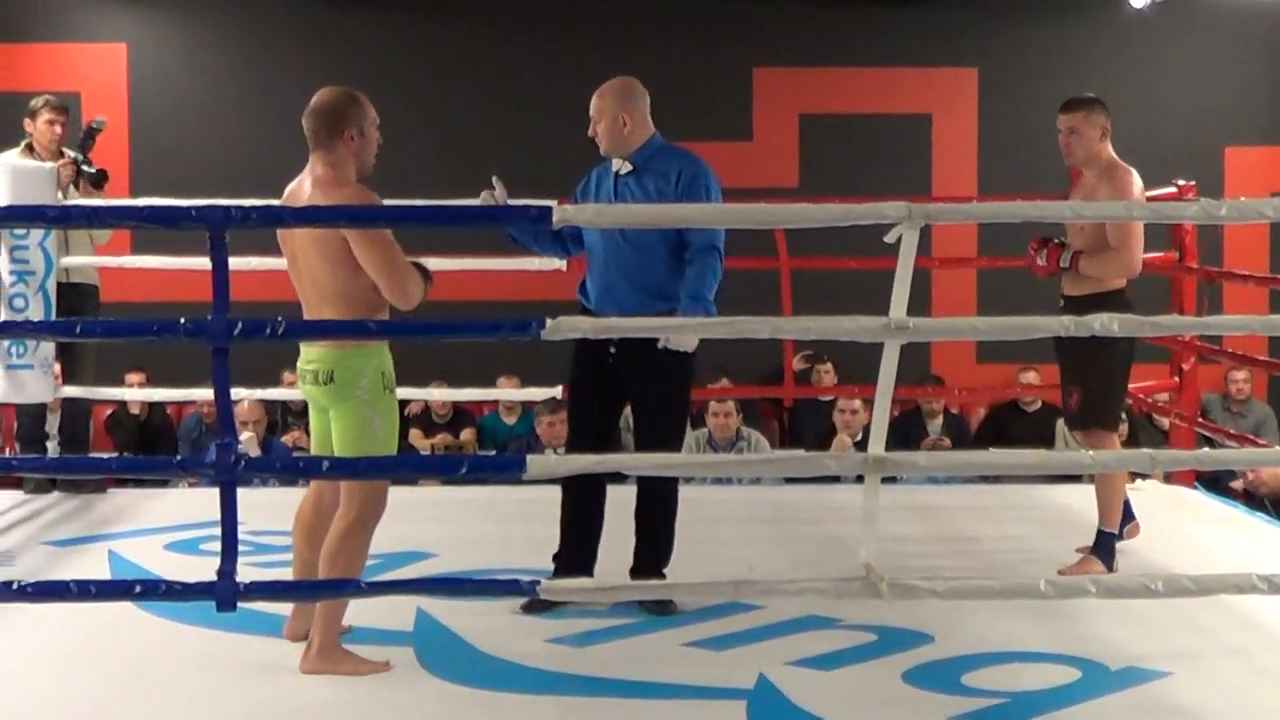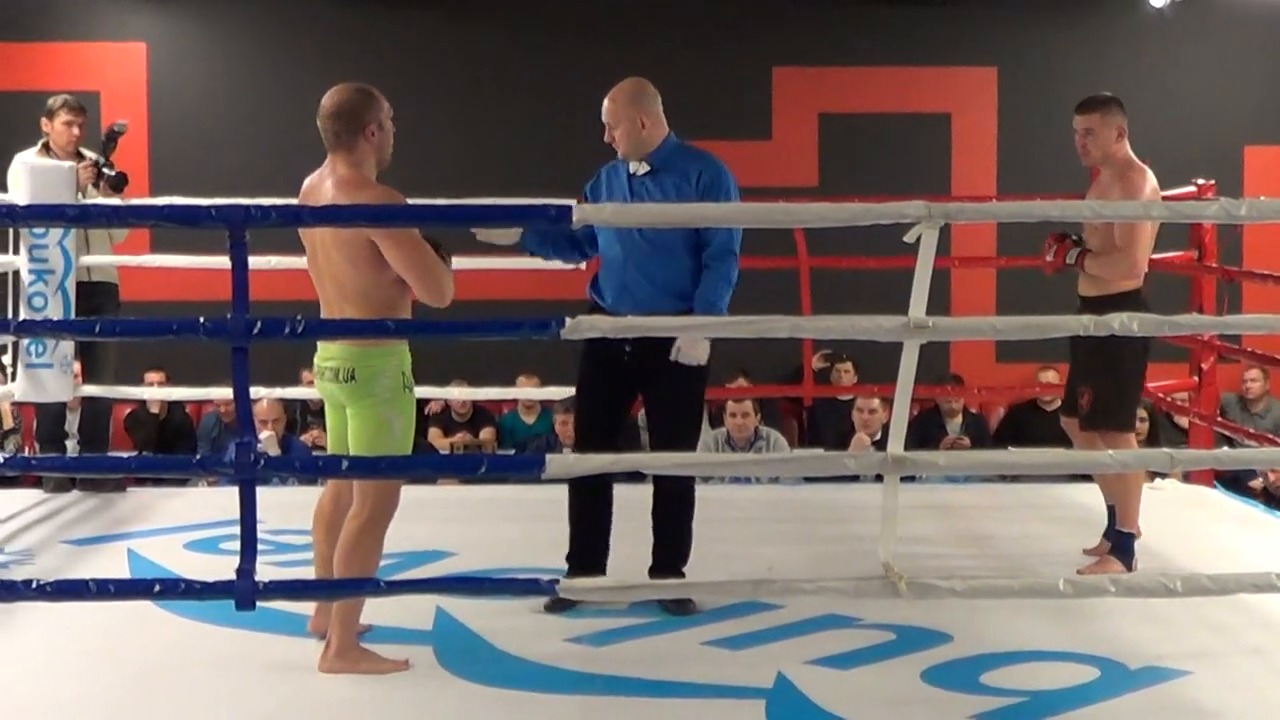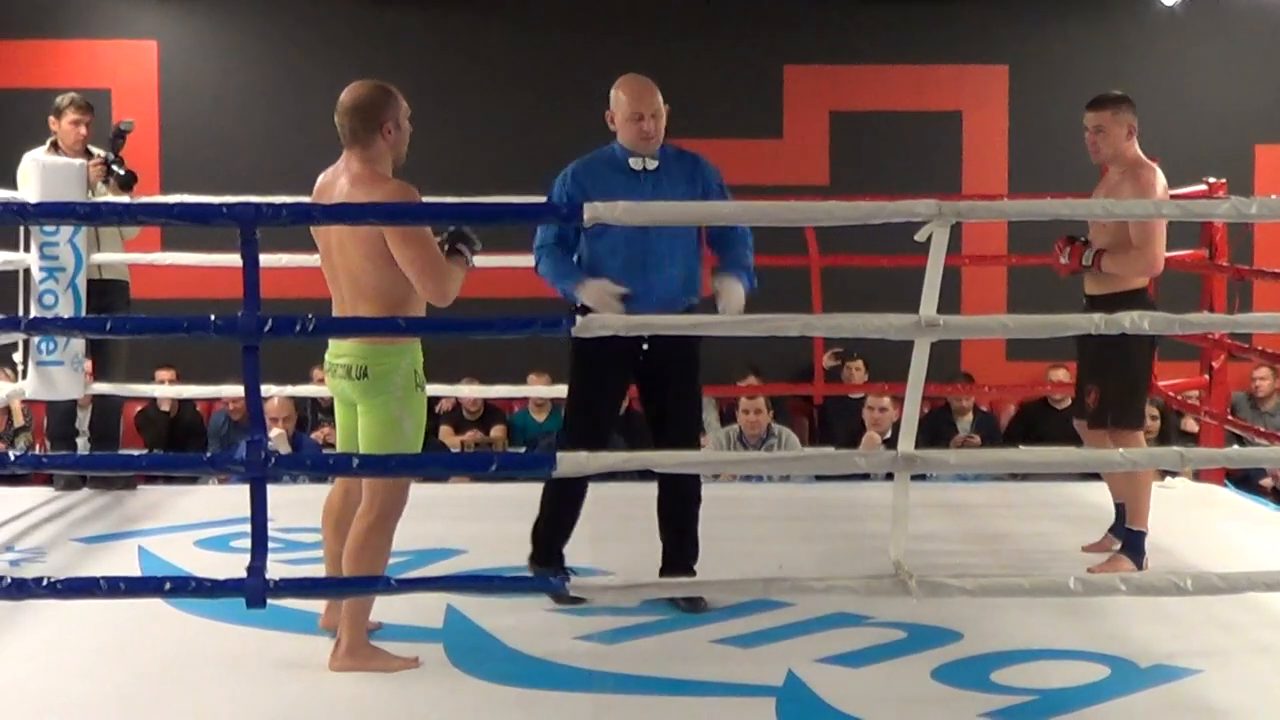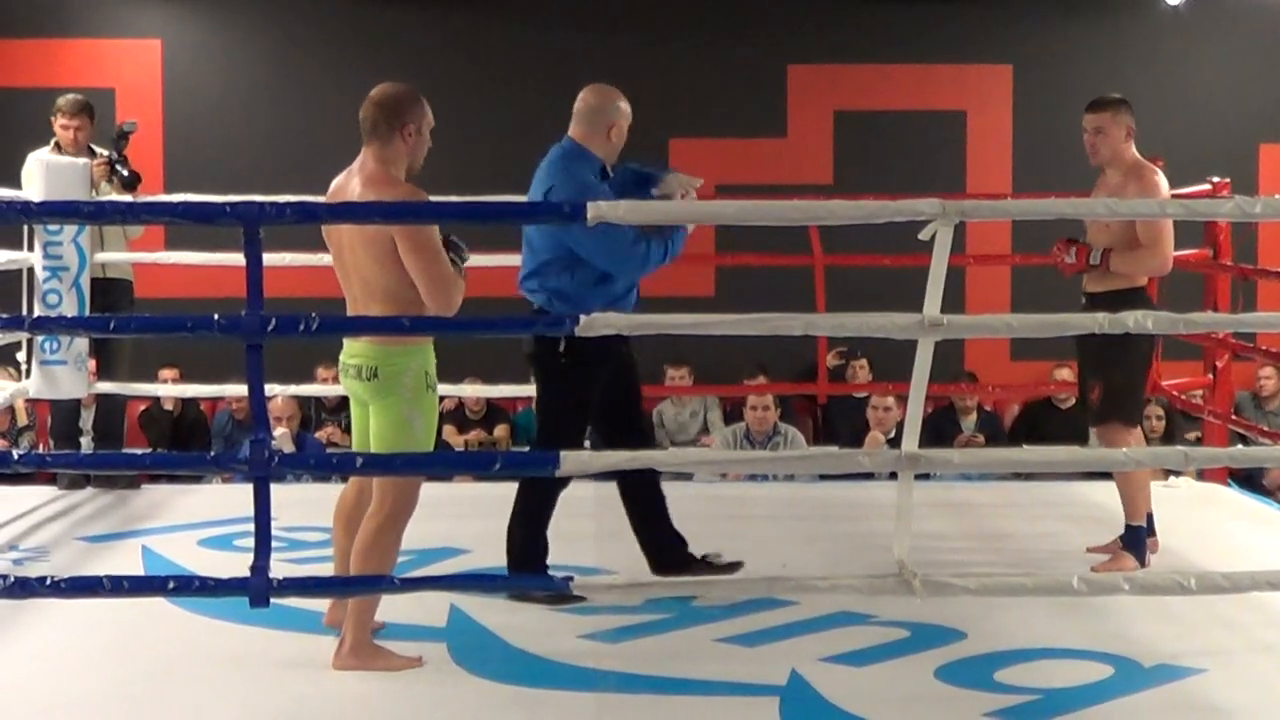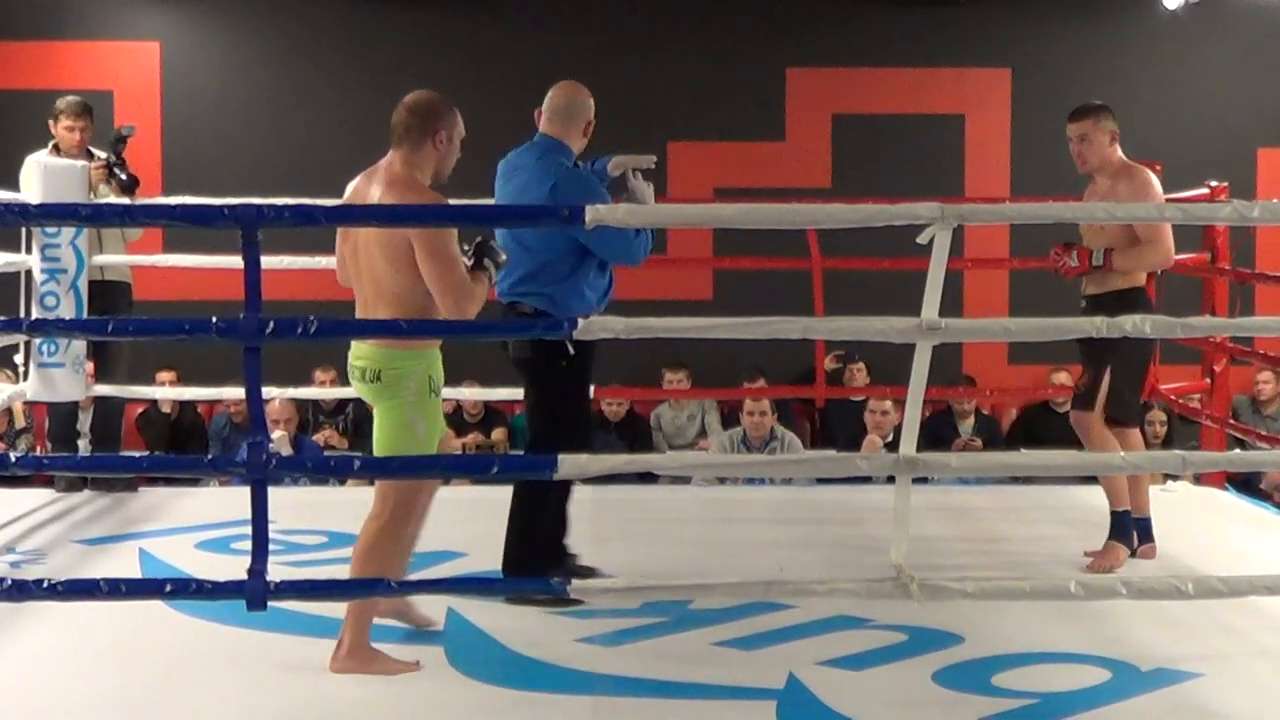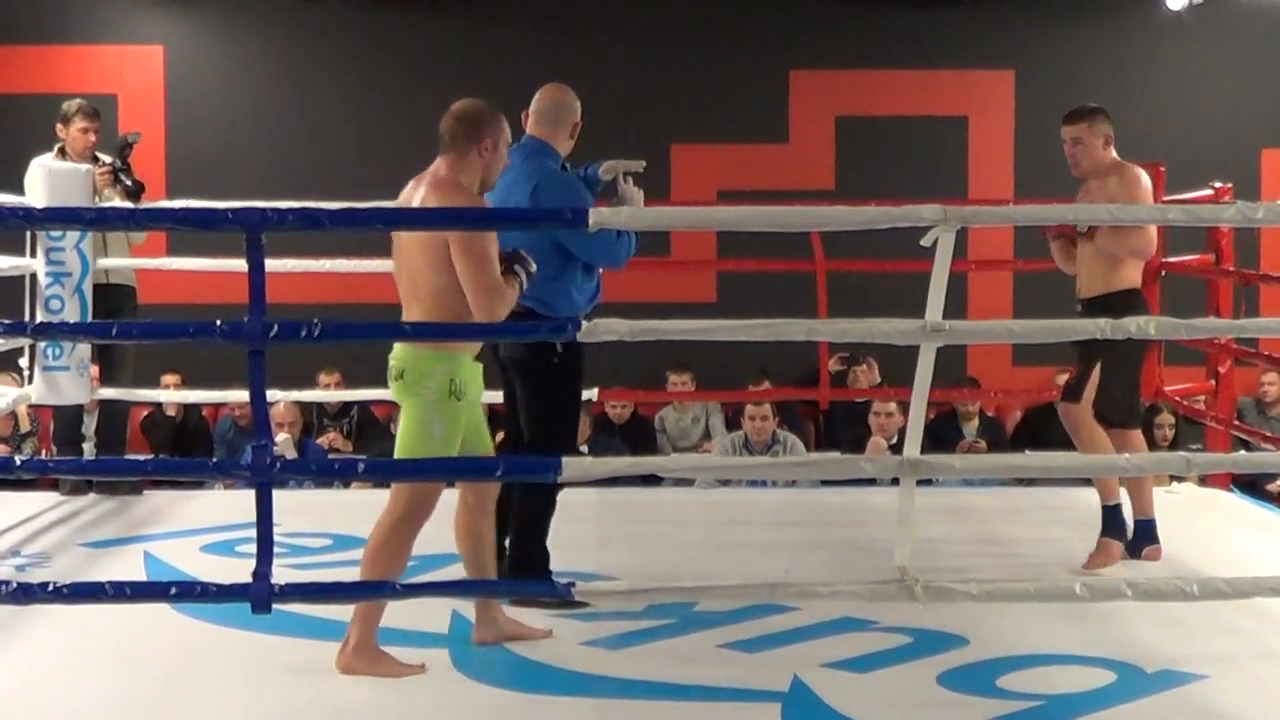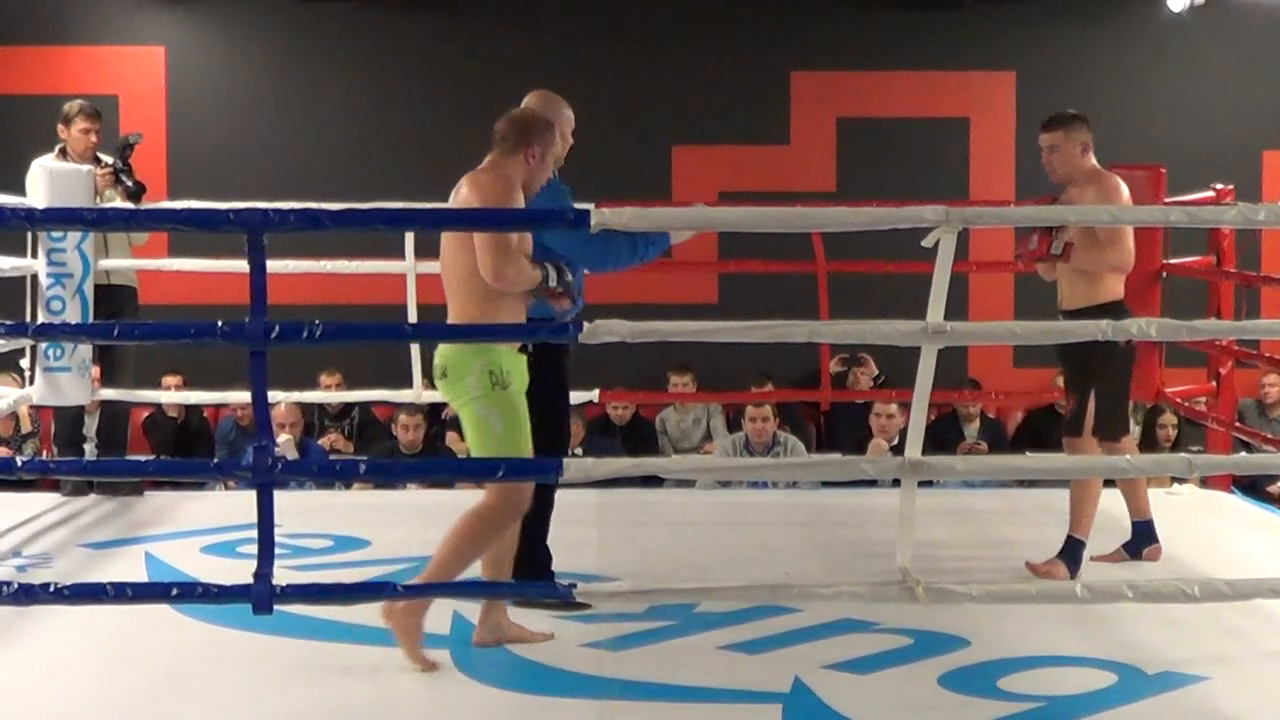
dt=0.3s
person 1, frame 1
left shoulder: (295, 194)
right shoulder: (351, 199)
right elbow: (407, 292)
left wrist: (385, 275)
right wrist: (417, 274)
left hip: (316, 358)
right hip: (357, 364)
left knee: (326, 488)
right knee: (363, 502)
left ankle: (303, 614)
right ankle: (324, 647)
person 1, frame 2
left shoulder: (313, 189)
right shoulder: (376, 200)
right elbow: (438, 291)
left wrist: (408, 256)
right wrist: (435, 258)
left hip: (332, 355)
right hip: (375, 361)
left knee: (342, 485)
right knee: (375, 501)
left ankle: (326, 610)
right ankle: (342, 646)
person 1, frame 3
left shoulder: (326, 186)
right shoulder: (392, 196)
right elbow: (441, 290)
left wrist: (430, 248)
right wrist: (459, 254)
left hip: (343, 351)
right hip: (387, 359)
left knee: (351, 483)
right knee: (384, 500)
left ankle: (337, 606)
right ankle: (353, 644)
person 1, frame 4
left shoulder: (340, 188)
right shoulder: (402, 199)
right elbow: (444, 301)
left wrist: (433, 255)
right wrist: (453, 262)
left hip: (358, 352)
right hip: (400, 361)
left knee: (364, 483)
right knee: (394, 501)
left ankle: (342, 603)
right ankle: (356, 644)
person 1, frame 5
left shoulder: (359, 186)
right shoulder: (423, 204)
right elbow: (460, 308)
right wrist: (485, 267)
left hip: (374, 352)
right hip: (406, 365)
left knee: (429, 470)
right knee: (396, 504)
left ankle: (389, 592)
right ankle: (352, 645)
person 1, frame 6
left shoulder: (415, 191)
right shoulder: (464, 207)
right elbow: (490, 308)
left wrist: (482, 265)
right wrist: (516, 273)
left hip: (428, 360)
right hip: (438, 368)
left knee: (483, 485)
right knee: (410, 505)
left ankle: (490, 617)
right ankle: (359, 645)
person 1, frame 7
left shoulder: (482, 189)
right shoulder: (493, 186)
right elbow: (495, 270)
left wrist: (541, 291)
right wrist: (541, 273)
left hip: (488, 358)
right hip: (481, 363)
left knee: (511, 489)
right knee: (509, 494)
left ankle: (494, 619)
right ankle: (412, 603)
person 2, frame 1
left shoulder: (687, 173)
right shoulder: (597, 179)
left elbow: (706, 254)
right elbow: (565, 241)
left wrist: (691, 314)
left hip: (661, 338)
right hip: (597, 334)
left knee: (658, 459)
right knee: (583, 455)
left ankle: (649, 576)
right ankle: (571, 572)
person 2, frame 2
left shoulder: (704, 174)
right shoulder: (607, 178)
left elbow: (722, 258)
right elbow: (579, 243)
left wrist: (702, 324)
right wrist: (521, 235)
left hip: (675, 341)
right hip: (609, 333)
left knee: (673, 461)
right knee: (591, 452)
left ankle: (667, 574)
right ankle: (584, 571)
person 2, frame 3
left shoulder: (693, 171)
right shoulder: (580, 177)
left elbow: (730, 232)
right elbow: (550, 254)
left wrist: (736, 275)
right wrist: (579, 287)
left hip: (673, 333)
right hip: (602, 333)
left knee: (680, 454)
right knee: (580, 446)
left ankle: (679, 572)
right ankle: (547, 557)
person 2, frame 4
left shoulder: (588, 168)
right shoulder: (567, 184)
left elbow: (622, 186)
right elbow: (627, 259)
left wrist: (662, 183)
right wrist: (679, 227)
left hip: (601, 332)
right hip: (567, 338)
left knee: (633, 445)
right knee: (558, 453)
left ankle: (671, 557)
right ankle: (525, 570)
person 2, frame 5
left shoulder: (513, 166)
right shoulder: (568, 181)
right elbow: (628, 249)
left wrist: (606, 171)
right wrist: (642, 207)
left hip: (524, 322)
right hip: (554, 333)
left knee: (553, 442)
right knee: (556, 450)
left ankle: (543, 552)
right ankle: (524, 570)
person 2, frame 6
left shoulder: (508, 169)
right shoulder: (550, 181)
right elbow: (609, 252)
left wrist: (597, 175)
right wrist: (629, 209)
left hip: (513, 325)
right hip: (547, 333)
left knee: (522, 443)
right knee: (549, 454)
left ankle: (489, 551)
right ankle: (527, 573)
person 2, frame 7
right shoulder: (534, 186)
right elbow: (593, 248)
right wrist: (667, 237)
right hip: (528, 336)
left knee: (531, 451)
right knee: (541, 456)
left ankle: (522, 560)
right ankle: (529, 578)
person 3, frame 1
left shoulder: (1121, 183)
right shoulder: (1086, 182)
left elbow: (1128, 263)
left wrist: (1065, 260)
right wrist: (1052, 253)
left hip: (1104, 315)
right hip: (1077, 313)
left knee: (1099, 430)
right knee: (1084, 428)
left ankle: (1105, 549)
right ankle: (1122, 516)
person 3, frame 2
left shoulder: (1133, 182)
right shoulder: (1106, 180)
left elbow: (1131, 264)
left wrist: (1071, 256)
right wrist: (1069, 248)
left hip: (1119, 317)
right hip: (1095, 313)
left knee: (1116, 432)
right knee: (1076, 422)
left ankle: (1123, 548)
right ankle: (1118, 517)
person 3, frame 3
left shoulder: (1144, 180)
right shoulder: (1111, 179)
left elbow: (1150, 260)
left wrist: (1087, 259)
right wrist: (1075, 253)
left hip: (1126, 313)
right hip: (1099, 310)
left knee: (1124, 429)
right knee: (1090, 424)
left ankle: (1133, 547)
right ankle: (1125, 519)
person 3, frame 4
left shoulder: (1146, 182)
right shoulder: (1106, 181)
left elbow: (1160, 259)
left wrist: (1093, 258)
right wrist: (1077, 254)
left hip: (1126, 312)
right hip: (1097, 309)
left knee: (1117, 426)
right knee: (1117, 426)
left ankle: (1135, 544)
right ankle: (1142, 528)
person 3, frame 5
left shoulder: (1137, 182)
right shoulder: (1094, 189)
left elbow: (1162, 253)
left wrist: (1095, 258)
right wrist: (1074, 259)
left hip: (1125, 313)
right hip: (1098, 312)
left knee: (1087, 415)
right knee: (1120, 424)
left ankle: (1122, 527)
right ankle: (1140, 533)
person 3, frame 6
left shoulder: (1128, 179)
right shoulder: (1088, 190)
left elbow: (1145, 244)
right elbow: (1073, 265)
left wrist: (1080, 231)
right wrist: (1059, 235)
left hip: (1120, 313)
right hip: (1095, 314)
left knee: (1075, 408)
right knee: (1121, 425)
left ankle: (1113, 524)
right ankle: (1144, 536)
person 3, frame 7
left shoulder: (1107, 190)
right shoulder: (1070, 196)
left elbow: (1122, 260)
right elbow: (1052, 271)
left wrist: (1058, 248)
right wrist: (1042, 244)
left hip: (1103, 327)
right hip: (1078, 327)
left knee: (1082, 438)
right knee: (1111, 436)
left ankle: (1071, 554)
right ankle: (1143, 537)
person 4, frame 1
left shoulder: (79, 166)
left elbow: (100, 236)
left wrist: (90, 199)
right wrist: (52, 187)
left hip: (79, 283)
left knee: (81, 378)
person 4, frame 2
left shoulder: (95, 165)
right shoulder: (26, 163)
left elbow: (119, 235)
left wrist: (110, 199)
right wrist: (72, 187)
left hip: (100, 282)
left knee: (101, 378)
person 4, frame 3
left shoulder: (105, 162)
right shoulder: (35, 162)
left elbow: (129, 231)
left wrist: (120, 194)
right wrist: (82, 186)
left hip: (111, 280)
left knee: (113, 375)
person 4, frame 4
left shoulder: (109, 162)
right shoulder: (39, 162)
left elbow: (134, 231)
left wrist: (122, 193)
right wrist: (86, 185)
left hip: (115, 279)
left knee: (115, 373)
right ankle: (67, 465)
person 4, frame 5
left shoulder: (107, 164)
right shoulder: (37, 165)
left elbow: (132, 233)
left wrist: (121, 194)
right wrist: (84, 187)
left hip: (113, 282)
left knee: (114, 377)
person 4, frame 6
left shoulder: (112, 168)
right shoulder: (42, 168)
left elbow: (137, 236)
left wrist: (126, 197)
right wrist: (89, 191)
left hip: (118, 286)
left knee: (118, 381)
right ankle: (70, 471)
person 4, frame 7
left shoulder: (112, 168)
right shoulder: (44, 168)
left elbow: (139, 236)
left wrist: (128, 196)
right wrist: (92, 191)
left hip: (119, 287)
left knee: (119, 382)
